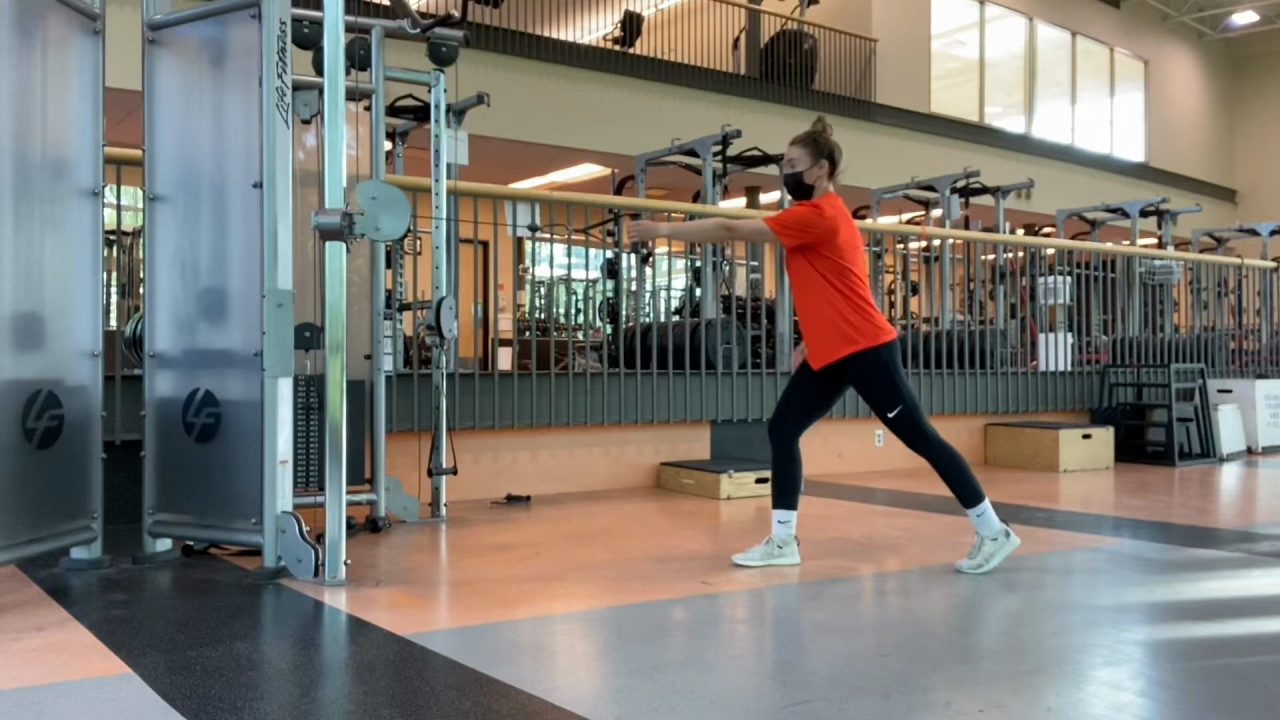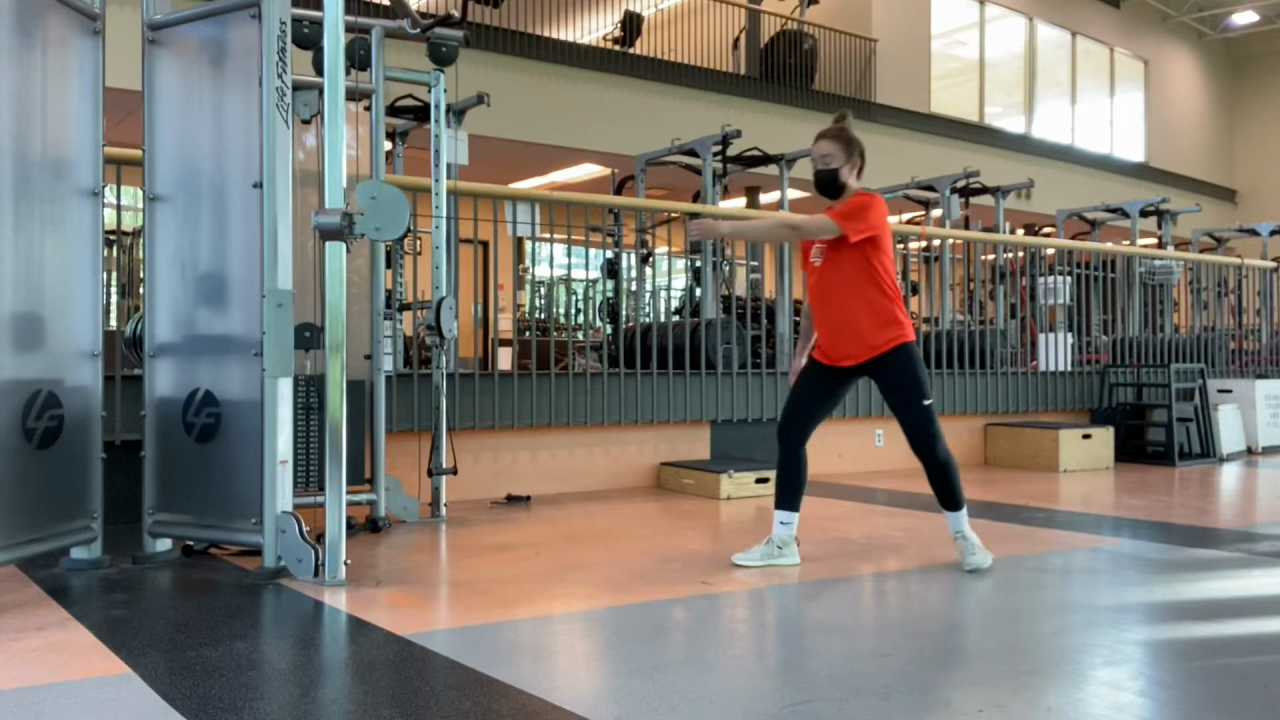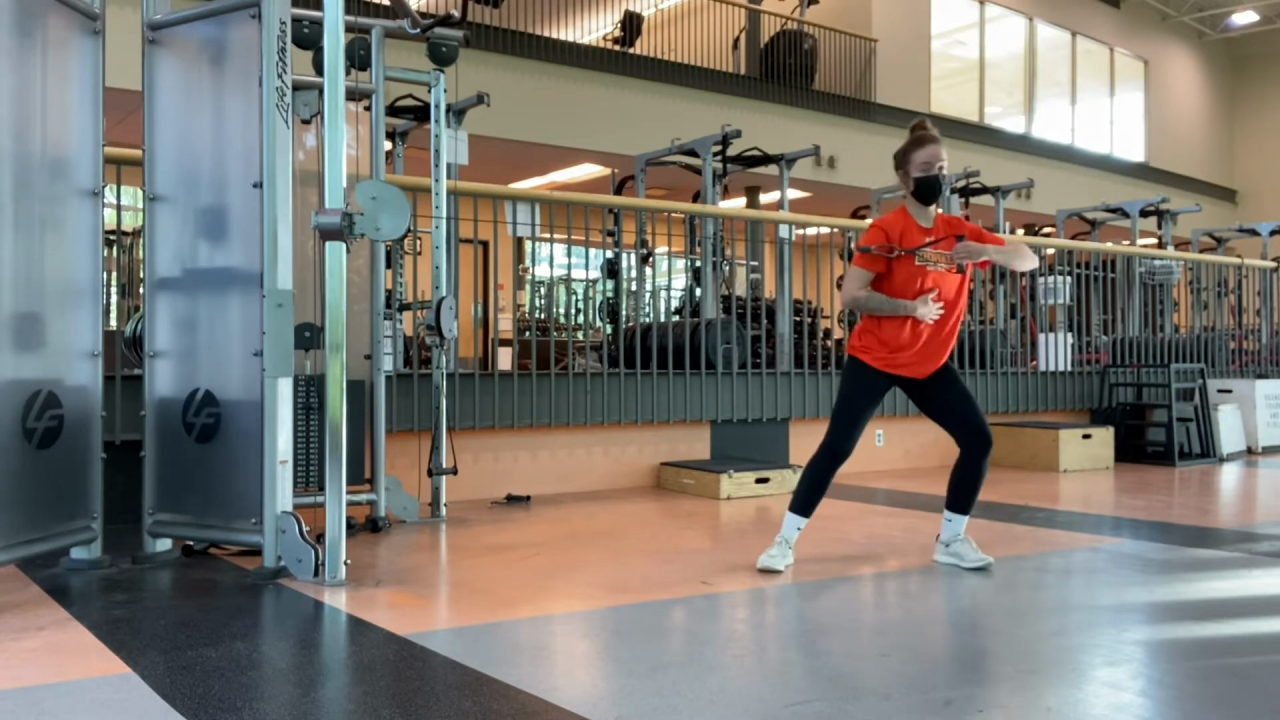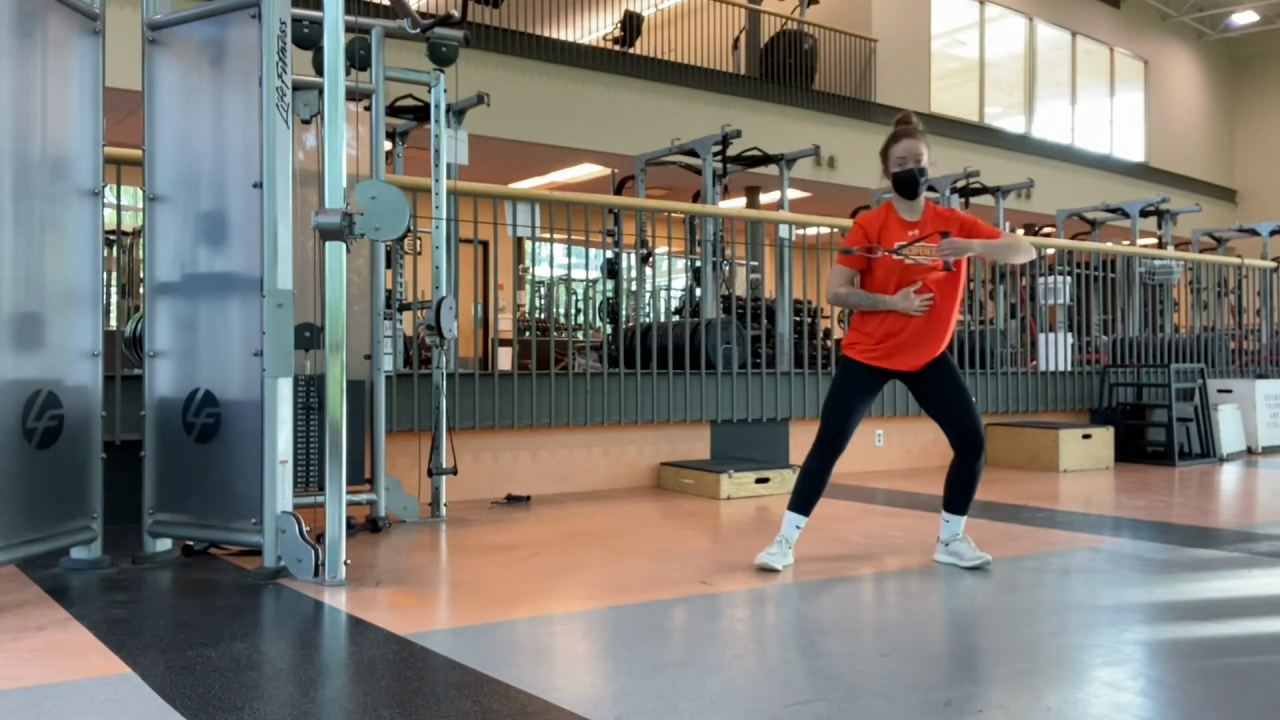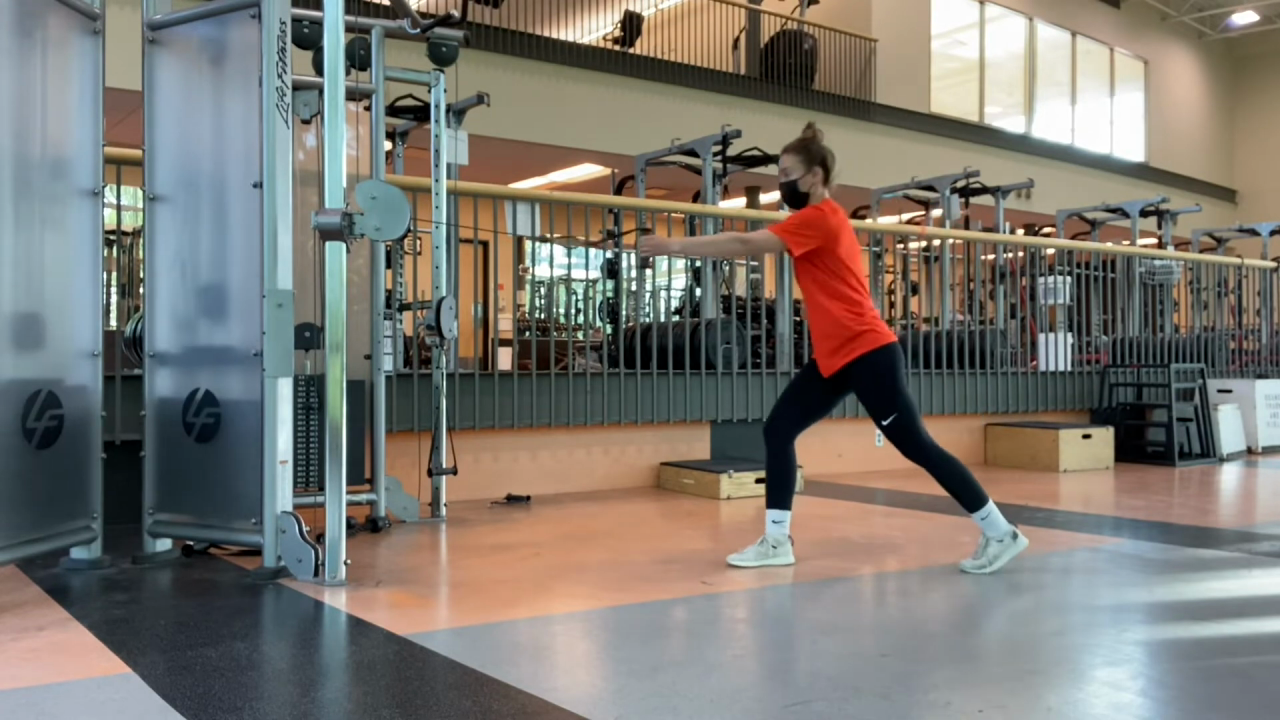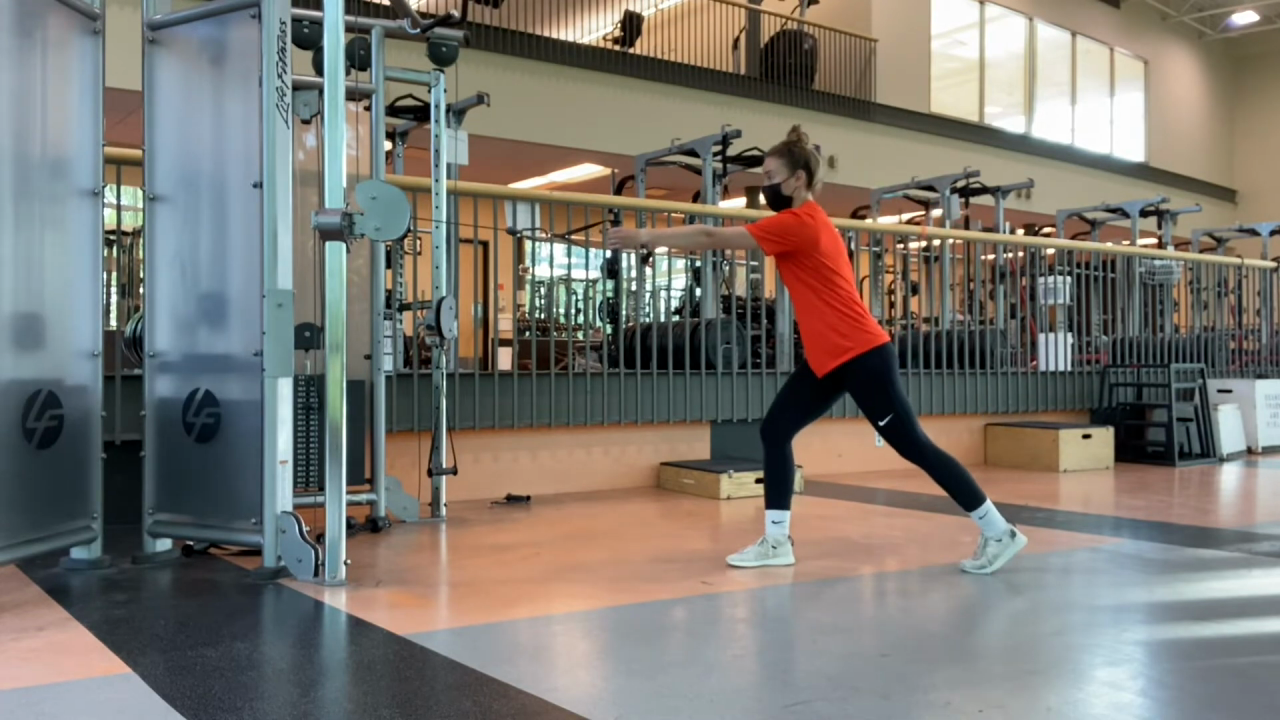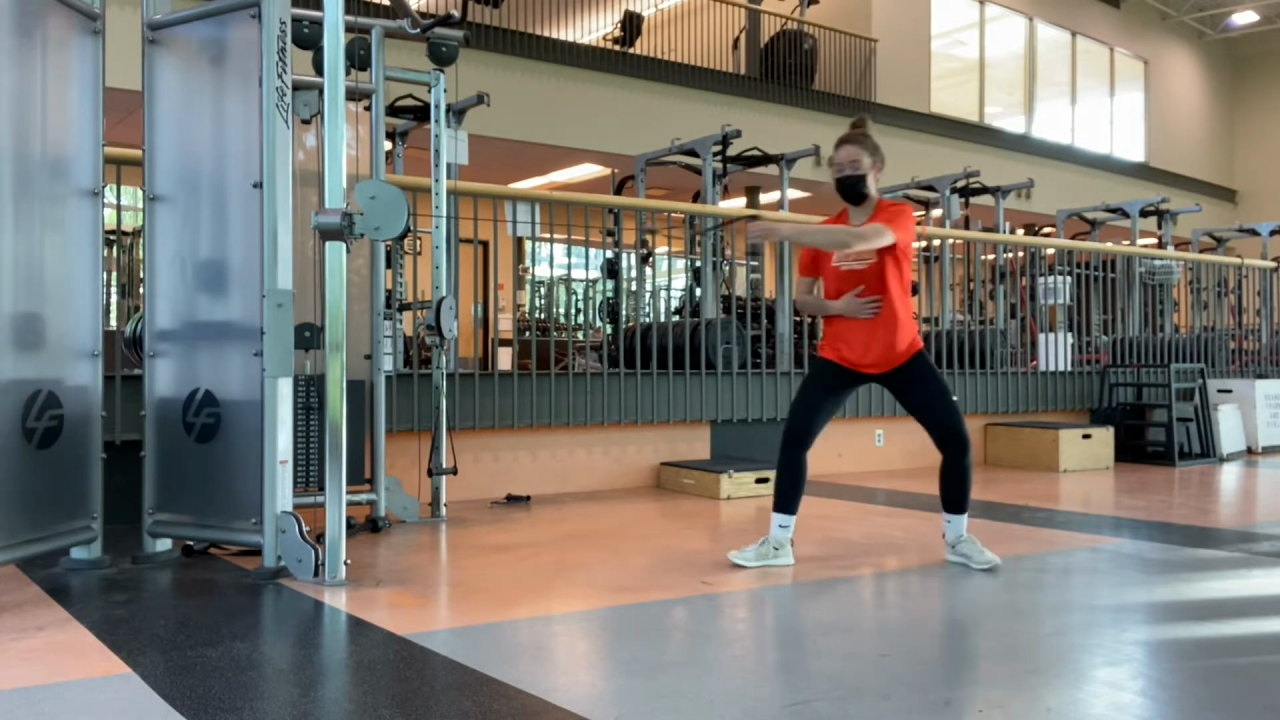
dt=0.7s
person 1, frame 1
left shoulder: (819, 214)
right shoulder: (815, 217)
left elbow: (732, 230)
left wrist: (661, 229)
right wrist: (809, 341)
left hip: (865, 351)
right hip: (829, 355)
left knee: (919, 438)
right knee: (781, 431)
left ankle: (992, 532)
right ankle: (782, 541)
person 1, frame 2
left shoulder: (868, 207)
right shoulder: (819, 229)
left elbow: (798, 228)
left wrist: (723, 228)
right wrist: (801, 350)
left hip: (889, 347)
right hip: (831, 353)
left knee: (928, 443)
right knee: (790, 432)
left ankle: (962, 534)
right ankle: (783, 541)
person 1, frame 3
left shoulder: (960, 231)
right shoulder: (886, 230)
left elbow: (1028, 259)
right elbow: (851, 296)
left wrist: (988, 250)
right wrist: (911, 308)
left hip: (931, 364)
right hip: (874, 359)
left knee: (978, 440)
right knee: (837, 446)
left ankle: (951, 540)
right ankle: (785, 541)
person 1, frame 4
left shoulder: (953, 223)
right shoulder: (870, 225)
left elbow: (1025, 251)
right elbow: (835, 292)
left wrist: (975, 247)
right wrist: (892, 301)
left hip: (929, 355)
right hip: (867, 354)
left knee: (971, 441)
right knee: (829, 441)
left ankle: (951, 539)
right ankle: (785, 540)
person 1, frame 5
left shoulder: (820, 219)
right shoulder: (814, 222)
left elbow: (746, 245)
left wrist: (670, 245)
right wrist: (796, 301)
left hip: (868, 354)
right hip: (833, 357)
left knee: (916, 446)
right knee: (778, 431)
left ankle: (1001, 533)
right ankle: (777, 541)
person 1, frame 6
left shoulder: (799, 222)
right shoulder: (801, 224)
left elbow: (714, 237)
left wrist: (644, 236)
left hip: (862, 355)
right hip: (826, 359)
left knee: (912, 445)
right knee: (774, 431)
left ankle: (999, 532)
right ankle: (776, 541)
person 1, frame 7
left shoulder: (897, 214)
right shoulder: (819, 231)
left elbow: (868, 240)
right elbow: (802, 300)
left wrist: (780, 232)
right wrist: (837, 306)
left hip: (903, 353)
right hip: (839, 358)
left knee: (955, 439)
right knee: (794, 437)
left ankle: (957, 538)
right ankle: (776, 542)
